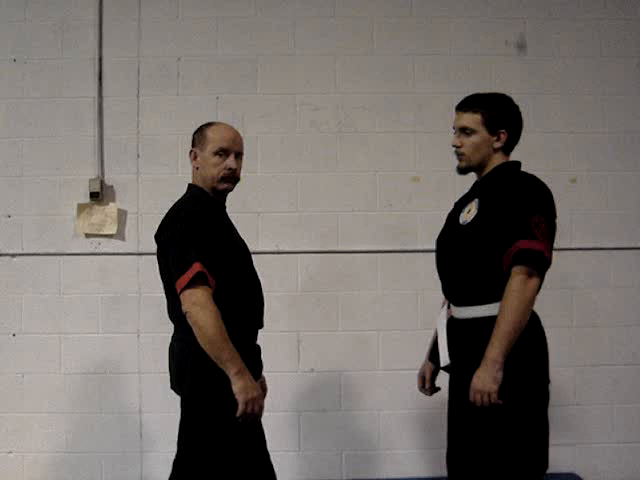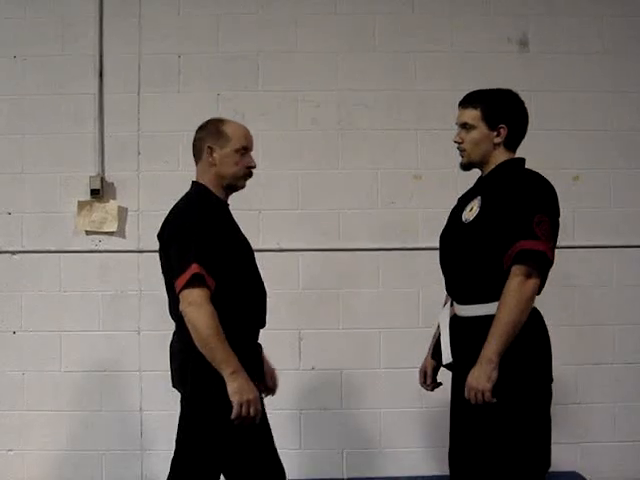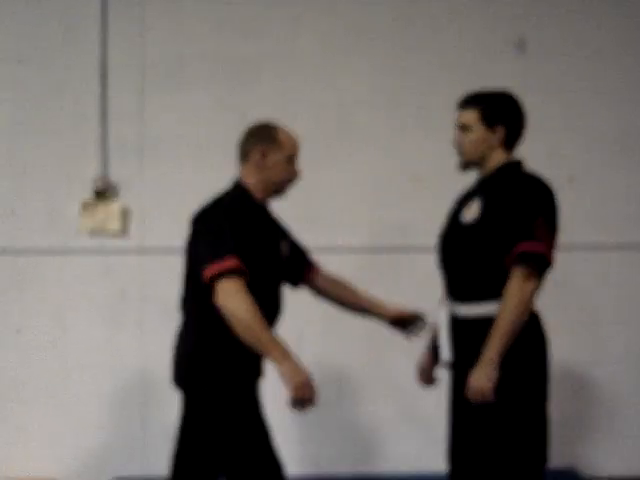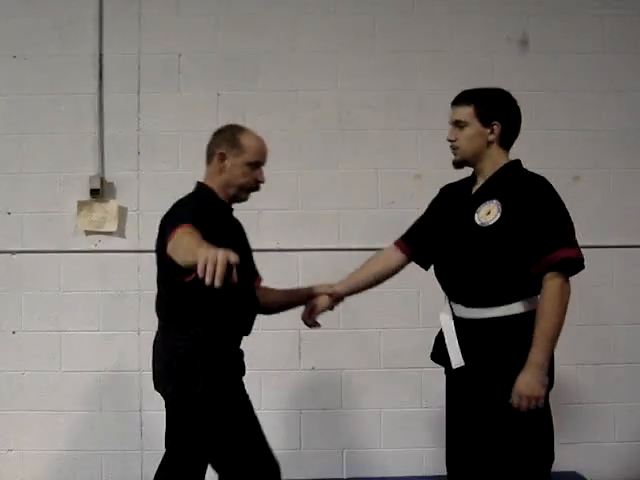
dt=0.7s
person 1, frame 1
left shoulder: (523, 191)
right shoulder: (472, 198)
left elbow: (525, 279)
left wrist: (493, 362)
right wrist: (436, 354)
left hip: (503, 352)
right hip: (469, 349)
person 1, frame 2
left shoulder: (527, 189)
right shoulder: (476, 194)
left elbow: (524, 279)
left wrist: (489, 361)
right wrist: (437, 349)
left hip: (507, 352)
right hip: (472, 346)
person 1, frame 3
left shoulder: (524, 192)
right shoulder: (471, 197)
left elbow: (523, 280)
left wrist: (490, 360)
right wrist: (433, 346)
left hip: (505, 349)
right hip: (471, 346)
person 1, frame 4
left shoulder: (530, 193)
right shoulder: (452, 197)
left elbow: (556, 281)
right elbow: (400, 252)
left wrist: (536, 366)
right wrist: (335, 293)
left hip: (511, 347)
right hip: (464, 349)
person 2, frame 1
left shoulder: (212, 215)
right shoulder: (188, 218)
right elbow: (196, 304)
left wrist: (247, 368)
right wrist: (239, 374)
left hip: (214, 368)
right hip: (212, 369)
person 2, frame 2
left shoulder: (214, 214)
right shoulder: (191, 218)
right elbow: (194, 305)
left wrist: (253, 361)
right wrist: (235, 376)
left hip: (213, 368)
right hip: (215, 371)
person 2, frame 3
left shoulder: (265, 224)
right shoulder: (223, 216)
left elbow: (318, 278)
right elbow: (229, 297)
left wrist: (385, 312)
right wrist: (287, 363)
left hip: (220, 363)
right hip: (215, 364)
person 2, frame 4
left shoulder: (227, 222)
right shoulder: (192, 212)
left elbow: (250, 296)
right elbow: (181, 242)
left wrist: (307, 295)
right wrist: (207, 251)
left hip: (194, 361)
right hip: (197, 362)
